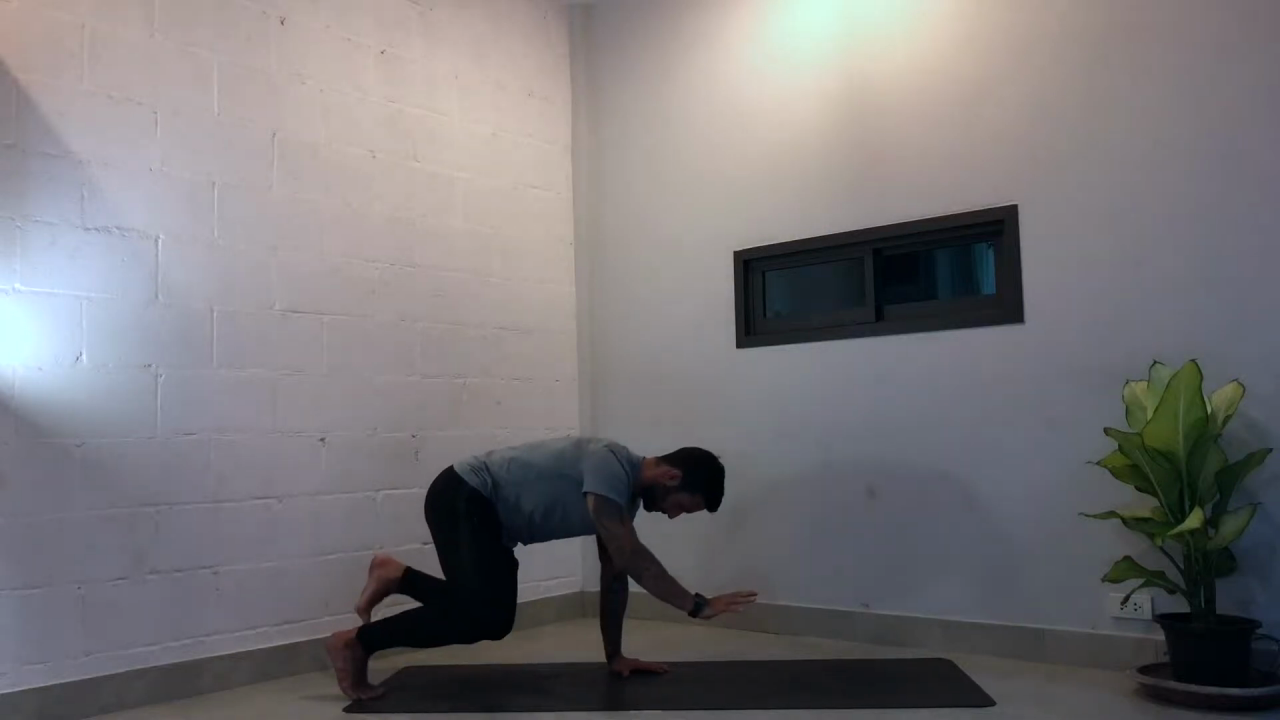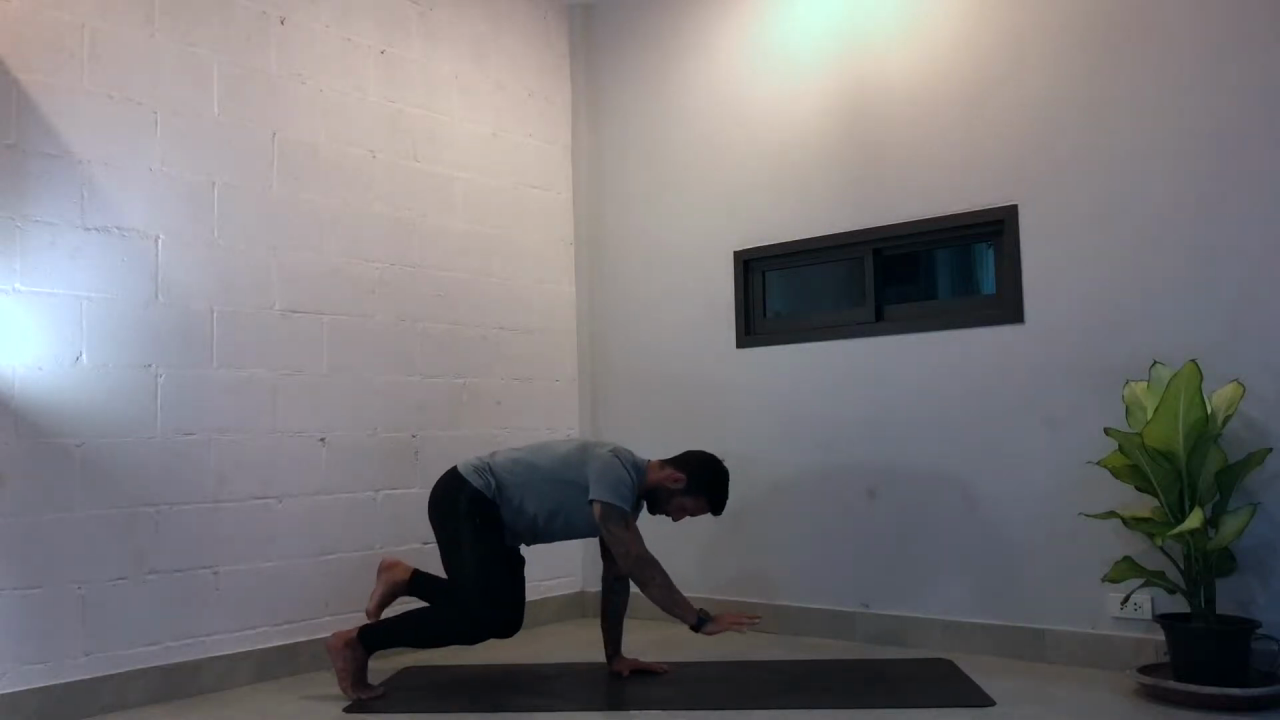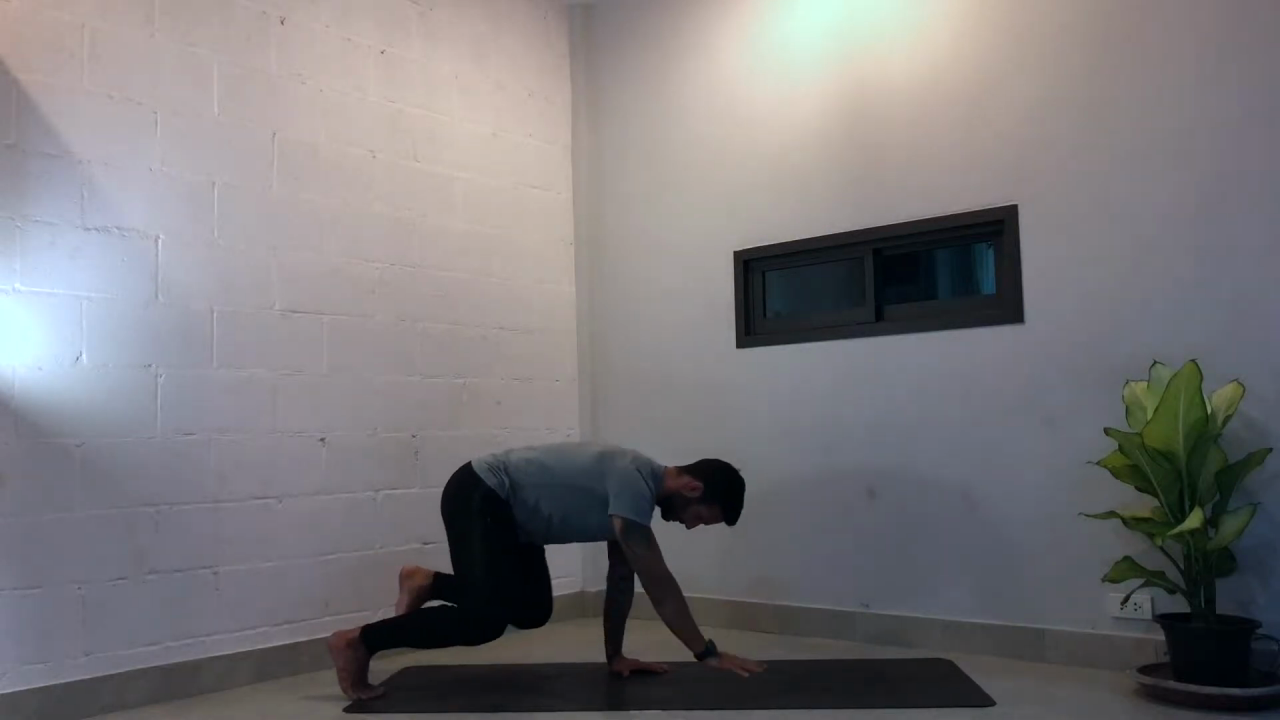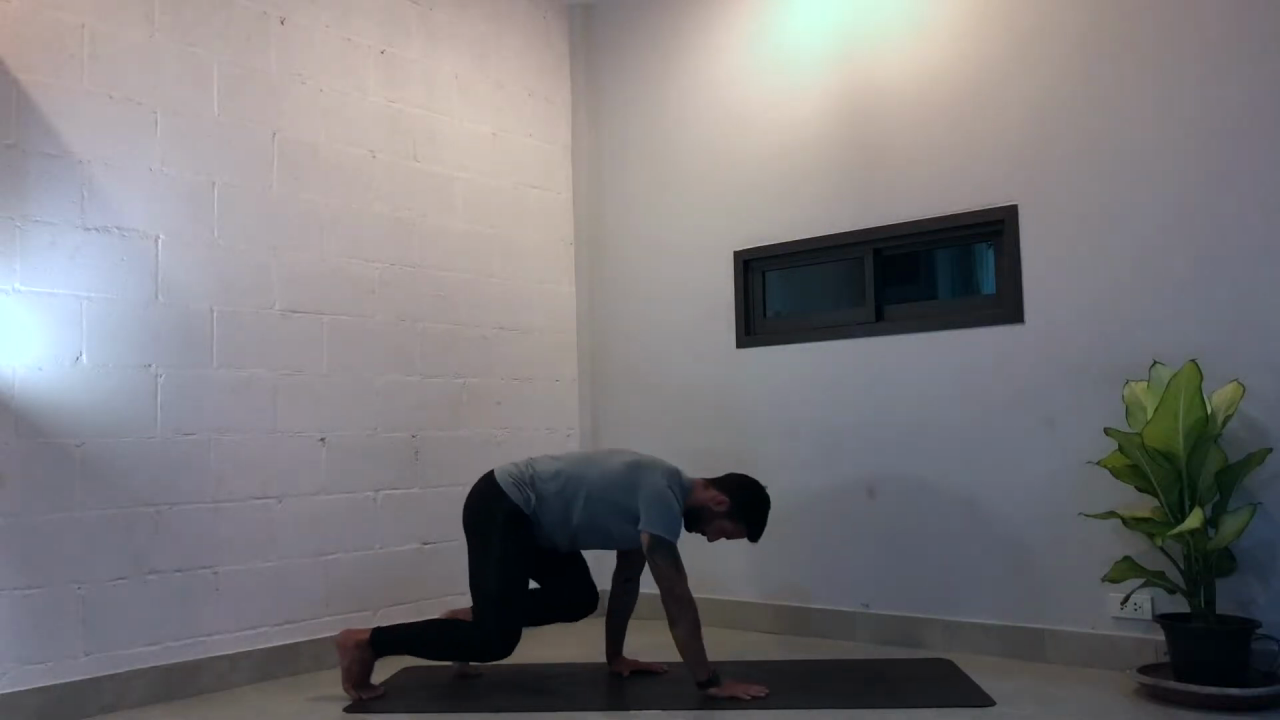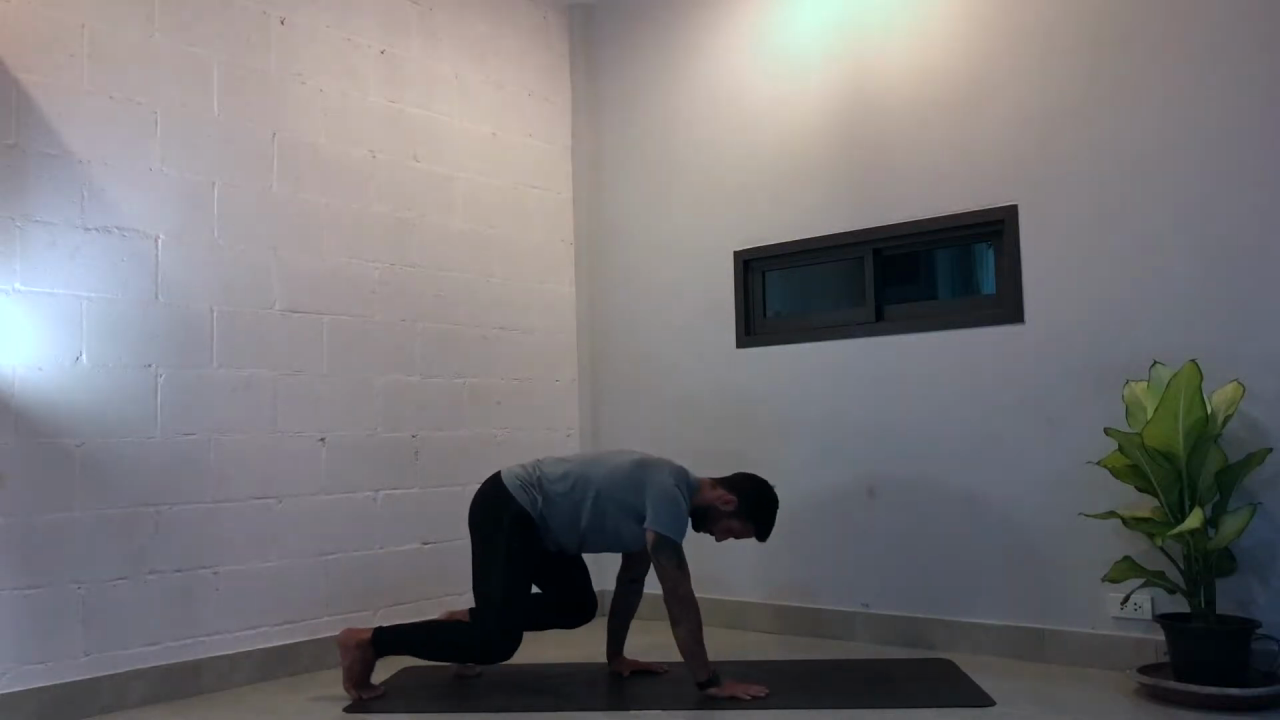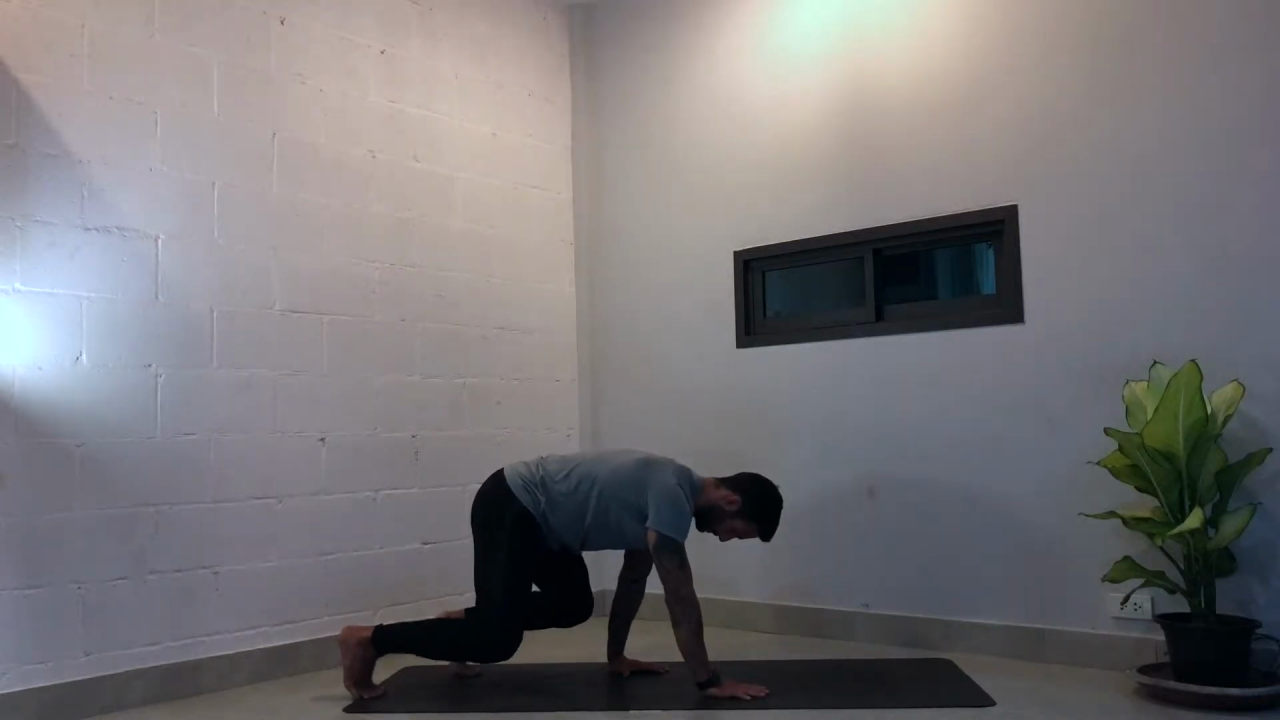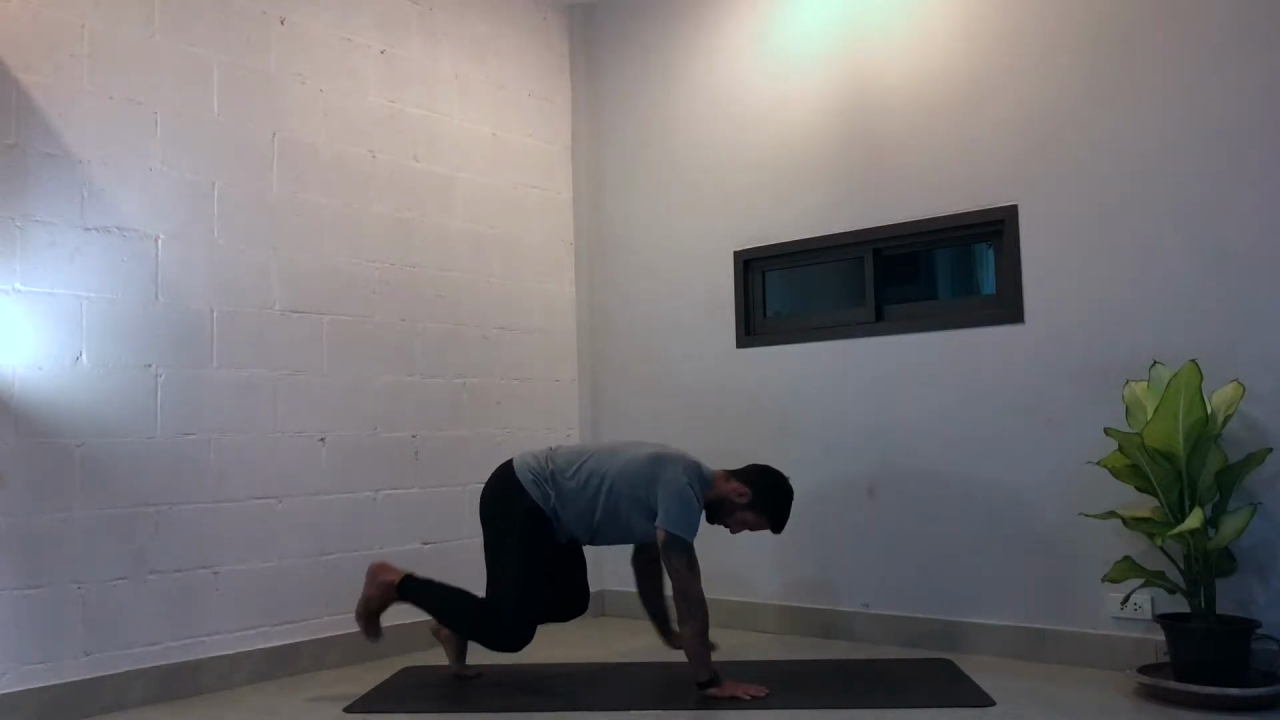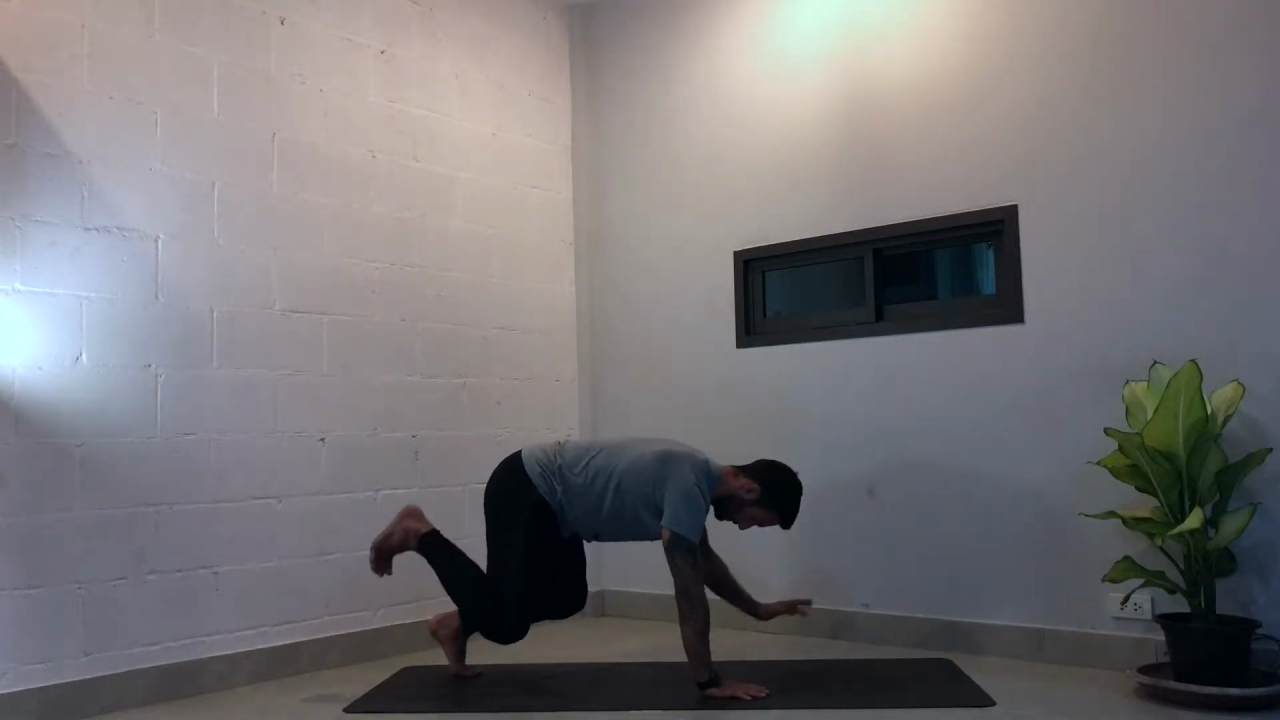
dt=0.3s
person 1, frame 1
left shoulder: (625, 490)
right shoulder: (609, 465)
left elbow: (614, 575)
right elbow: (630, 557)
left wrist: (615, 656)
right wrist: (697, 605)
left hip: (490, 515)
right hip: (462, 498)
left knee: (494, 618)
right knee: (483, 616)
left ankle: (395, 575)
right ankle: (355, 643)
person 1, frame 2
left shoulder: (627, 490)
right shoulder: (614, 471)
left elbow: (616, 576)
right elbow: (636, 564)
left wrist: (615, 655)
right wrist: (699, 620)
left hip: (495, 516)
right hip: (466, 498)
left knee: (504, 620)
right knee: (483, 617)
left ankle: (403, 578)
right ankle: (355, 643)
person 1, frame 3
left shoulder: (640, 487)
right shoulder: (632, 482)
left elbow: (621, 576)
right elbow: (656, 582)
left wrist: (614, 655)
right wrist: (708, 652)
left hip: (506, 508)
right hip: (478, 495)
left knee: (532, 610)
right knee: (485, 620)
left ankle: (427, 584)
right ankle: (357, 643)
person 1, frame 4
left shoulder: (658, 493)
right shoulder: (662, 495)
left elbow: (627, 578)
right elbow: (676, 598)
left wrist: (615, 656)
right wrist: (709, 681)
left hip: (526, 514)
right hip: (499, 507)
left knee: (581, 598)
right knee: (496, 639)
left ankle: (470, 618)
right ankle: (365, 643)
person 1, frame 5
left shoulder: (667, 493)
right shoulder: (669, 496)
left elbow: (632, 578)
right elbow: (679, 597)
left wrist: (615, 655)
right wrist: (709, 681)
left hip: (533, 519)
right hip: (507, 509)
left knee: (578, 606)
right knee: (497, 642)
left ankle: (468, 621)
right ankle: (367, 642)
person 1, frame 6
left shoulder: (669, 493)
right shoulder: (672, 495)
left elbow: (634, 577)
right elbow: (681, 597)
left wrist: (615, 654)
right wrist: (709, 680)
left hip: (535, 515)
right hip: (510, 508)
left knee: (574, 605)
right knee: (496, 641)
left ankle: (462, 621)
right ankle: (369, 640)
person 1, frame 7
left shoulder: (680, 481)
right shoulder: (682, 489)
left elbow: (645, 562)
right elbow: (687, 590)
left wrist: (667, 631)
right wrist: (709, 680)
left hip: (540, 503)
right hip: (517, 498)
left knee: (571, 601)
right knee: (508, 632)
left ankle: (457, 627)
right ankle: (395, 583)
person 1, frame 8
left shoulder: (694, 478)
right shoulder: (688, 487)
left elbow: (701, 559)
right elbow: (689, 590)
left wrist: (757, 609)
right wrist: (708, 680)
left hip: (544, 494)
right hip: (524, 490)
left knee: (568, 599)
right knee: (506, 622)
left ankle: (457, 623)
right ankle: (418, 533)
